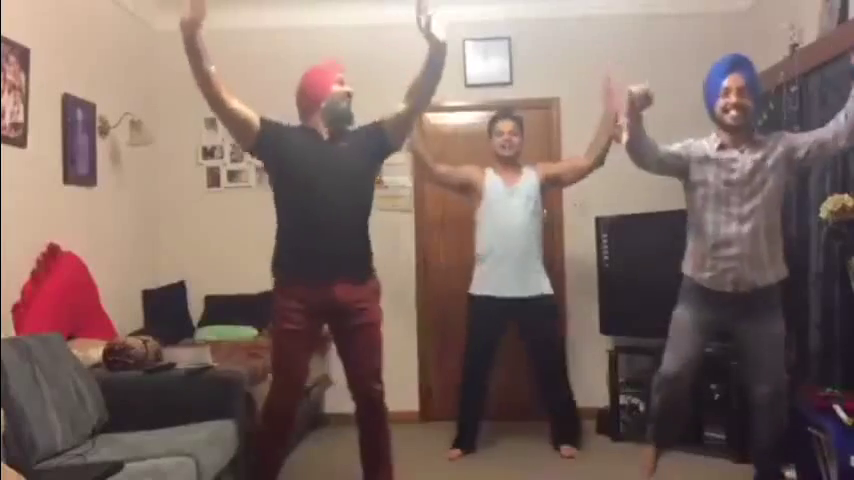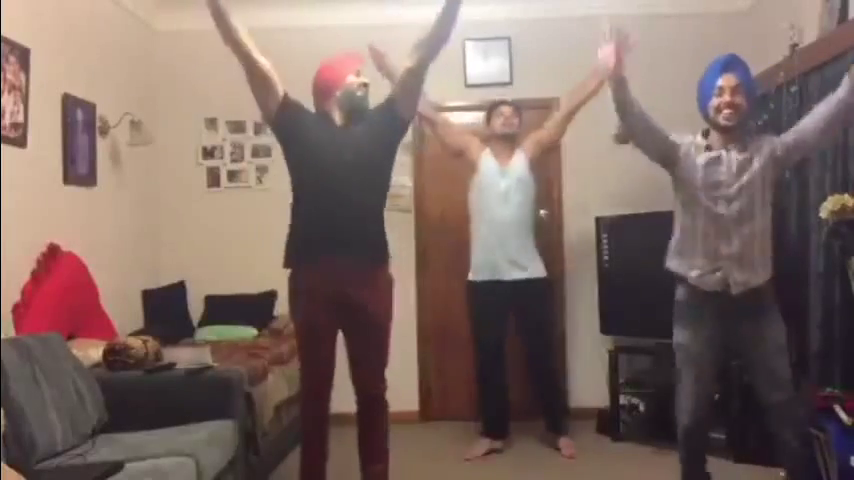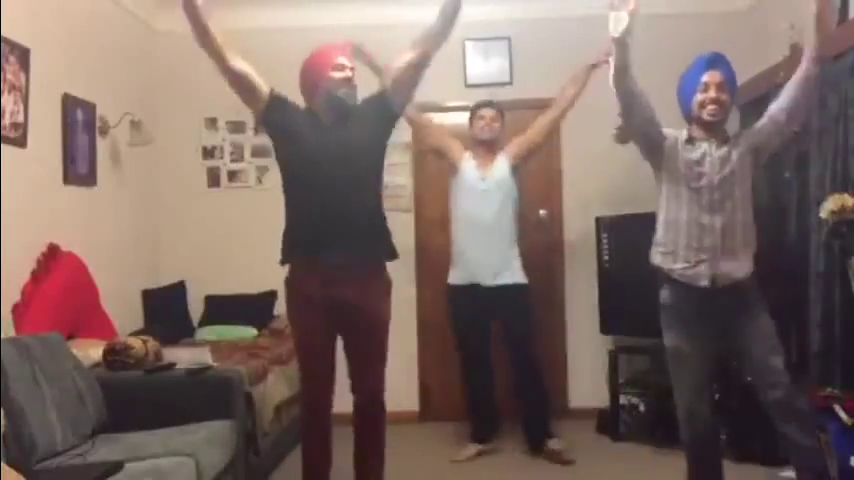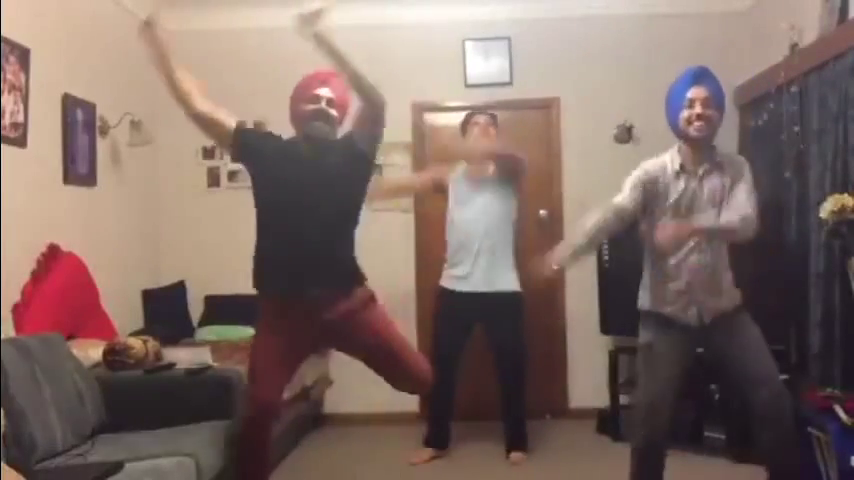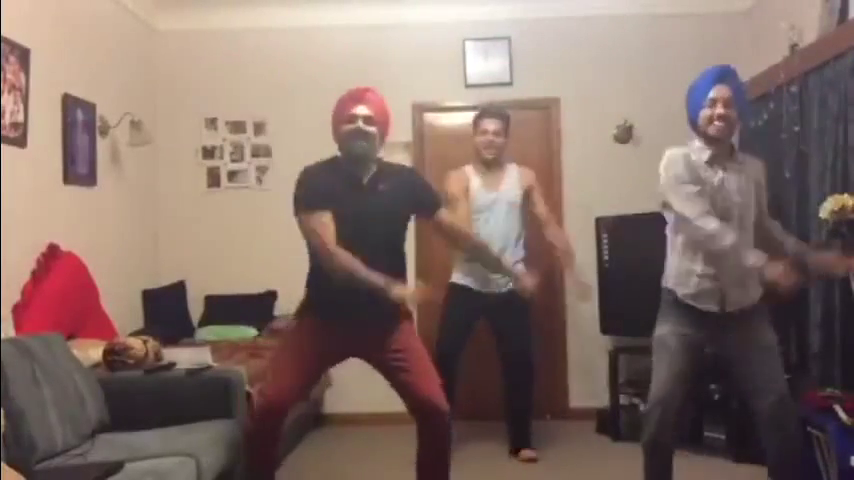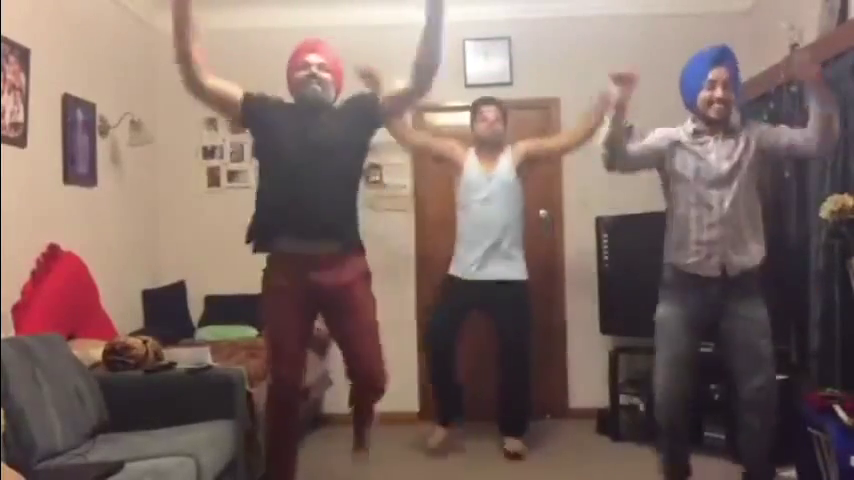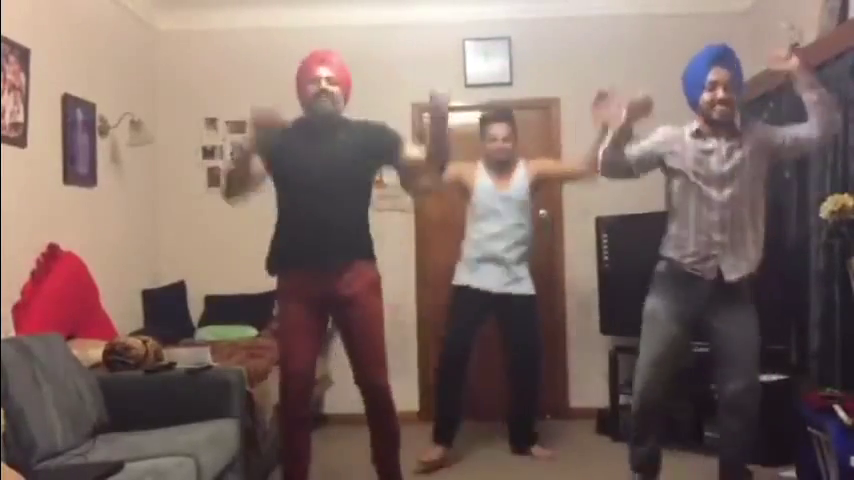
dt=0.7s
person 1, frame 1
left shoulder: (366, 143)
right shoulder: (282, 142)
left elbow: (414, 104)
right elbow: (222, 102)
left wrist: (436, 51)
right wrist: (192, 39)
left hip: (356, 289)
right hip: (296, 290)
left knee: (370, 395)
right knee: (284, 398)
person 1, frame 2
left shoulder: (382, 125)
right shoulder: (299, 126)
left elbow: (420, 60)
right elbow: (252, 60)
left hip: (370, 277)
right hip: (313, 277)
left knee: (371, 389)
right knee: (315, 390)
person 1, frame 3
left shoulder: (375, 116)
right shoulder: (288, 122)
left elbow: (420, 54)
right elbow: (230, 64)
left hip: (367, 277)
right hip: (309, 278)
left knee: (369, 393)
right knee: (316, 393)
person 1, frame 4
left shoulder: (352, 155)
right shoulder: (266, 150)
left elbow: (375, 103)
right elbow: (198, 106)
left wrist: (321, 39)
right wrist: (159, 46)
left hip: (347, 301)
right hip: (284, 308)
left knee: (420, 379)
right knee: (259, 410)
person 1, frame 5
left shoulder: (407, 181)
right shoulder: (315, 181)
left elbow: (458, 234)
right elbow: (326, 250)
left wrist: (509, 271)
right wrist: (389, 287)
left hip: (388, 317)
right hip: (325, 317)
left knee: (435, 411)
right knee: (267, 410)
person 1, frame 6
left shoulder: (357, 116)
right shoulder: (268, 116)
left elbow: (421, 83)
right elbow: (196, 81)
left hip: (344, 264)
right hip: (285, 267)
left knee: (368, 375)
right knee: (284, 383)
left ankle: (360, 417)
person 1, frame 7
left shoulder: (369, 136)
right shoulder: (281, 140)
left elbow: (429, 170)
right elbow: (232, 189)
left wrist: (439, 128)
right wrist: (254, 141)
left hip: (354, 274)
right hip: (299, 279)
left knee: (374, 384)
right knee: (295, 385)
person 2, frame 1
left shoulder: (782, 149)
right shoulder: (692, 154)
right elbow: (647, 157)
right wrist: (634, 119)
left hip: (760, 292)
right hip: (702, 288)
left knee: (770, 394)
right knee: (672, 376)
right ankle: (660, 437)
person 2, frame 2
left shoulder: (769, 150)
right shoulder: (680, 153)
right elbow: (636, 126)
right wrist: (617, 77)
left hip: (753, 296)
right hip: (697, 297)
left knee: (782, 401)
right knee: (693, 409)
person 2, frame 3
left shoulder: (748, 144)
right shoulder: (665, 146)
left elbow: (796, 100)
right elbow: (628, 107)
right wrist: (621, 39)
left hip: (739, 292)
right hip: (683, 295)
left knee: (780, 392)
right knee: (694, 407)
person 2, frame 4
left shoulder: (736, 169)
right shoulder: (652, 174)
left elbow: (744, 222)
right elbow: (612, 216)
left wrist: (693, 226)
right wrist: (565, 252)
left hip: (724, 309)
right hip: (664, 312)
left knee: (775, 403)
right knee: (652, 414)
person 2, frame 5
left shoulder: (753, 171)
right shoulder: (678, 162)
right elbow: (700, 224)
left wrist: (812, 258)
right wrist: (763, 263)
left hip: (743, 305)
right hip: (686, 305)
left knee: (775, 404)
right knee: (662, 405)
person 2, frame 6
left shoulder: (754, 138)
right shoulder: (669, 142)
left elbow: (817, 141)
right elbow: (617, 160)
left wrist: (816, 88)
right wrist: (619, 110)
left hip: (741, 284)
right hip: (685, 284)
left knee: (759, 391)
right knee: (671, 393)
person 2, frame 7
left shoulder: (761, 140)
right shoulder: (671, 140)
left elbow: (825, 131)
right elbow: (613, 166)
left wrist: (804, 81)
right wrist: (620, 131)
left hip: (734, 284)
right hip: (678, 279)
left knee: (739, 393)
right knee: (651, 385)
person 3, frame 1
left shoulder: (540, 175)
right shoulder: (476, 178)
left elbow: (591, 161)
right elbow: (432, 170)
left wrist: (610, 116)
right wrist: (414, 130)
left hip: (535, 292)
right hip: (487, 292)
left knee: (552, 367)
right knee: (474, 368)
left ankle: (565, 435)
right ankle: (464, 439)
person 3, frame 2
left shoulder: (531, 150)
right shoulder: (474, 152)
left elbow: (567, 110)
right elbow: (430, 115)
left wrist: (602, 73)
right wrist: (393, 74)
left hip: (529, 275)
right hip: (484, 277)
left knee: (541, 354)
right knee: (488, 358)
left ankle: (560, 430)
right ankle: (493, 432)
person 3, frame 3
left shoulder: (512, 155)
right shoulder: (455, 155)
left elbow: (553, 115)
right elbow: (415, 117)
left wrist: (586, 72)
right wrist: (381, 71)
left hip: (508, 279)
right hip: (464, 279)
left knee: (524, 359)
right knee: (474, 361)
left ankle: (542, 435)
right ankle: (482, 435)
person 3, frame 4
left shoulder: (511, 166)
right shoulder: (449, 173)
left elbow: (499, 152)
right elbow: (404, 183)
left hip: (502, 289)
right hip: (455, 287)
left knee: (512, 366)
right knee: (441, 365)
left ankle: (517, 441)
right ankle: (436, 440)
person 3, frame 5
left shoulder: (525, 178)
right shoulder: (458, 180)
left elbow: (549, 224)
left wrist: (568, 257)
right wrist: (503, 265)
left hip: (511, 286)
right hip: (468, 285)
left knee: (519, 365)
right knee: (443, 361)
left ankle: (521, 440)
person 3, frame 6
left shoulder: (519, 154)
right shoulder: (458, 155)
left elbow: (574, 138)
right elbow: (407, 136)
left wrist: (605, 103)
right wrist: (379, 93)
left hip: (509, 275)
right hip: (463, 273)
left knee: (515, 355)
right knee: (437, 340)
left ankle: (512, 431)
right ankle: (446, 418)
person 3, frame 7
left shoulder: (533, 171)
right shoulder: (468, 173)
left elbow: (587, 168)
left wrist: (604, 130)
left hip: (517, 285)
right hip: (472, 282)
left knee: (526, 362)
right knee: (452, 356)
left ankle: (523, 438)
right ankle: (443, 441)
